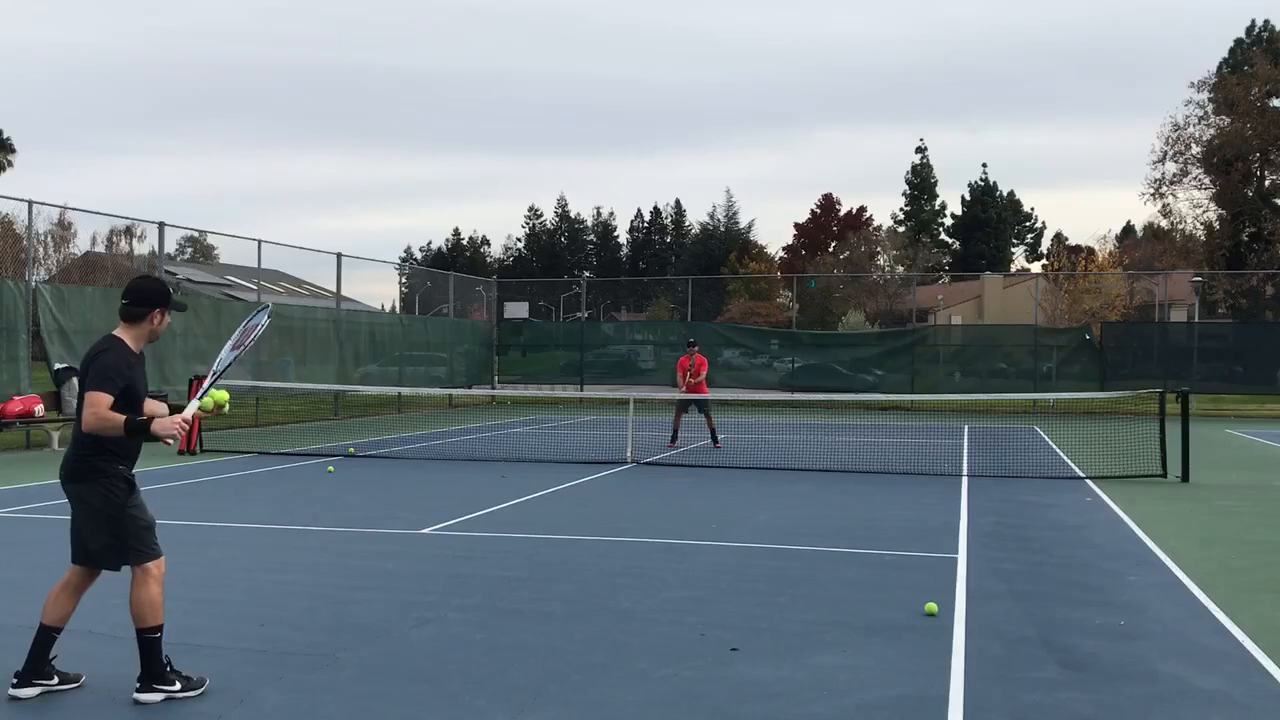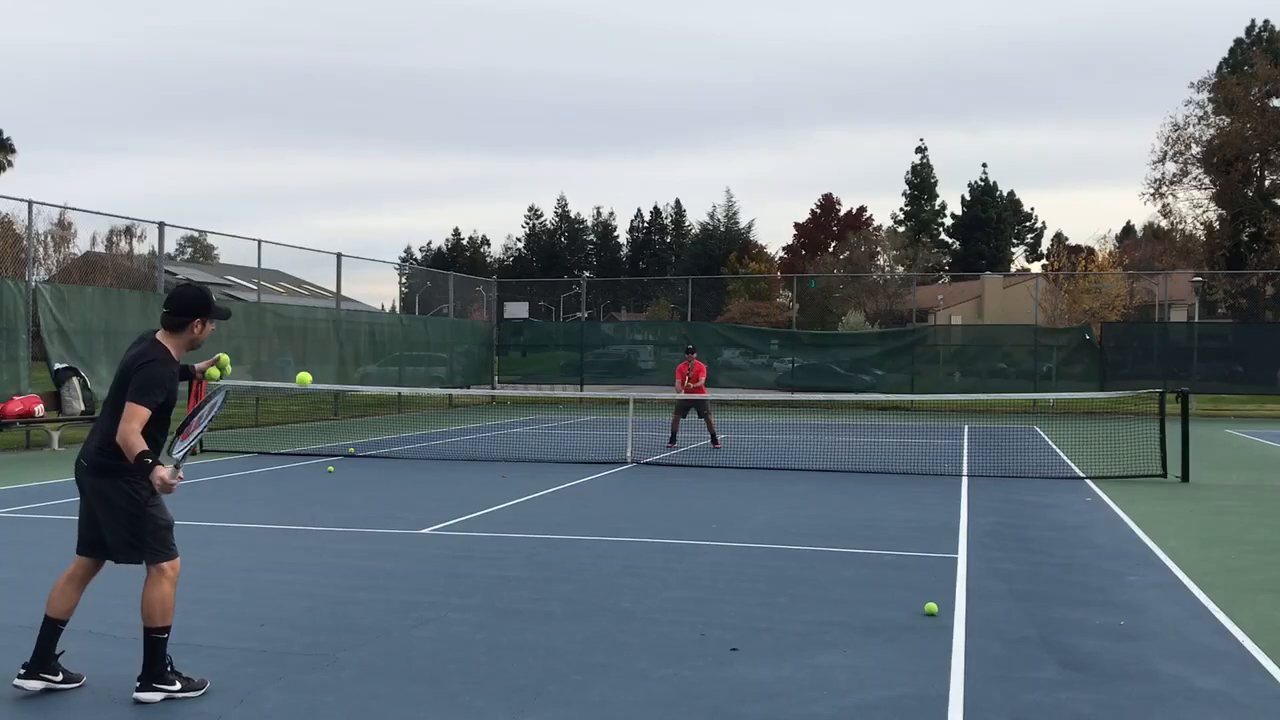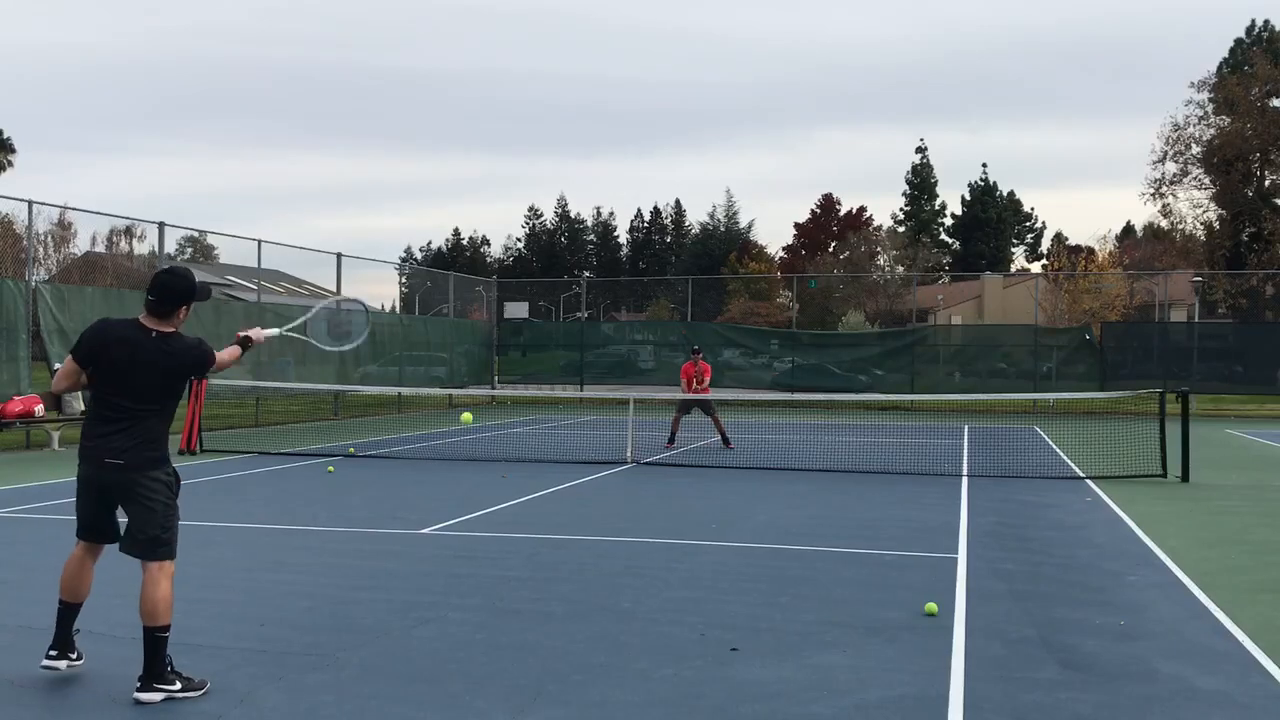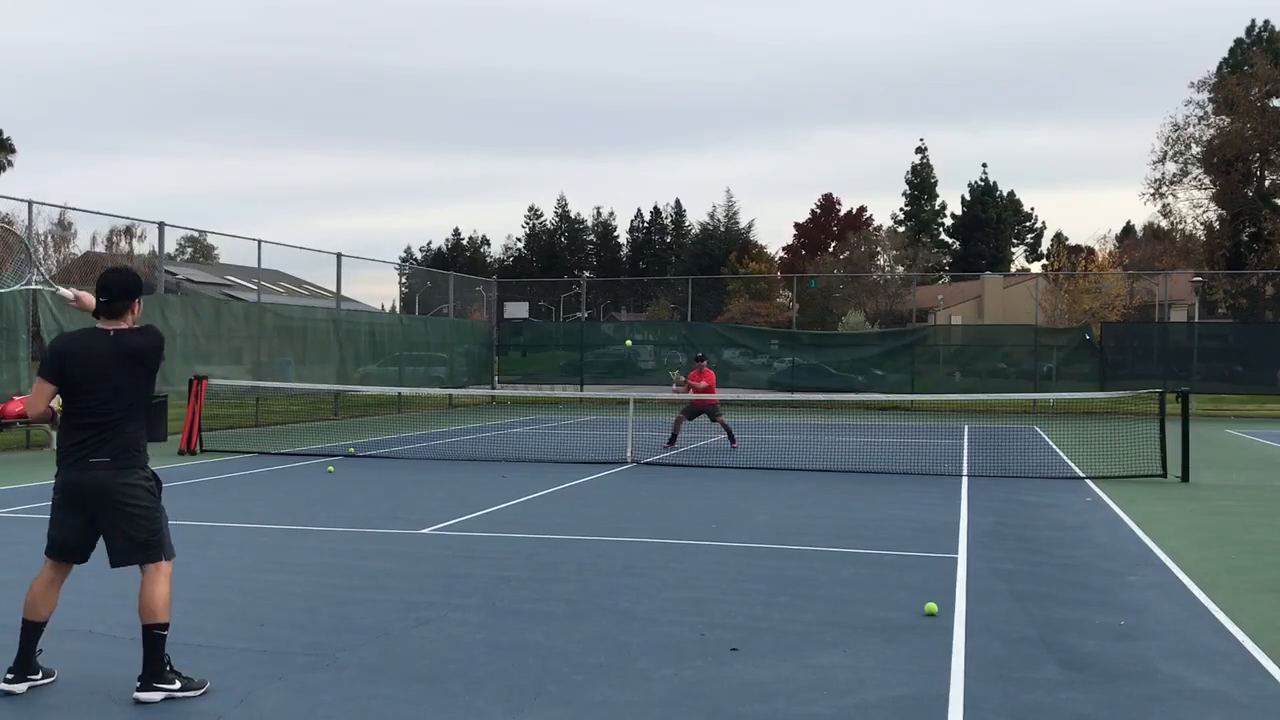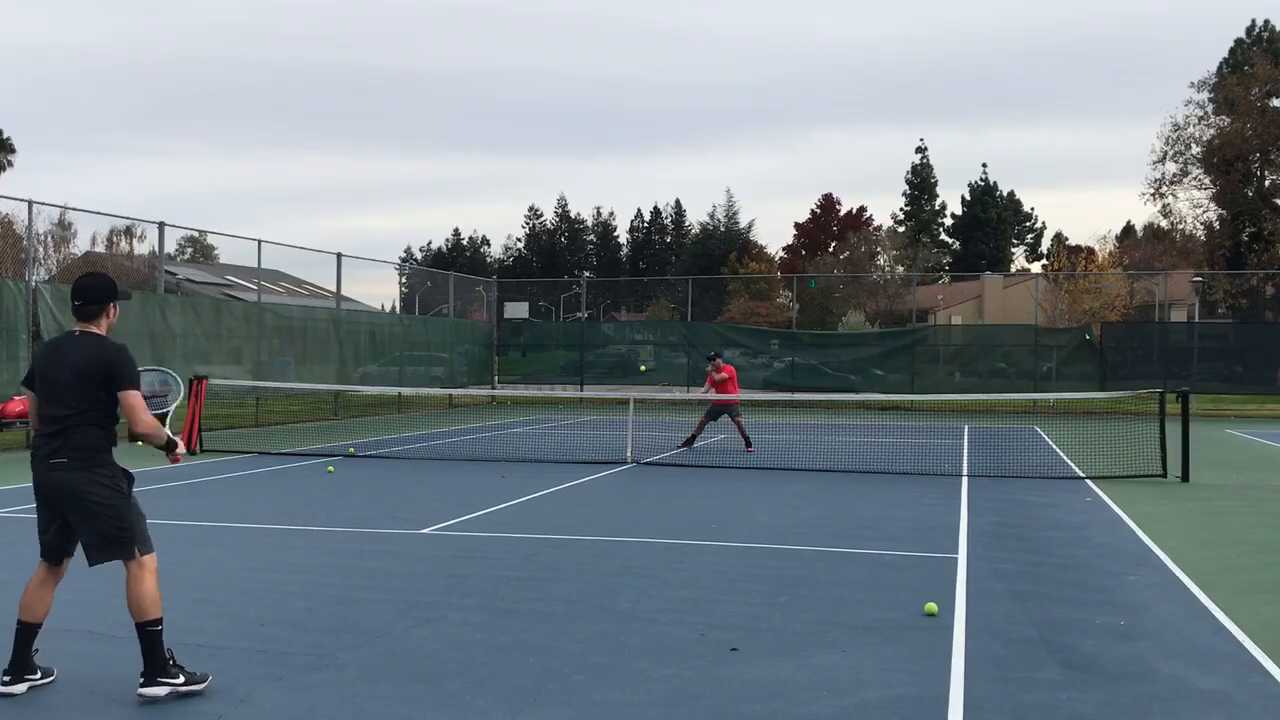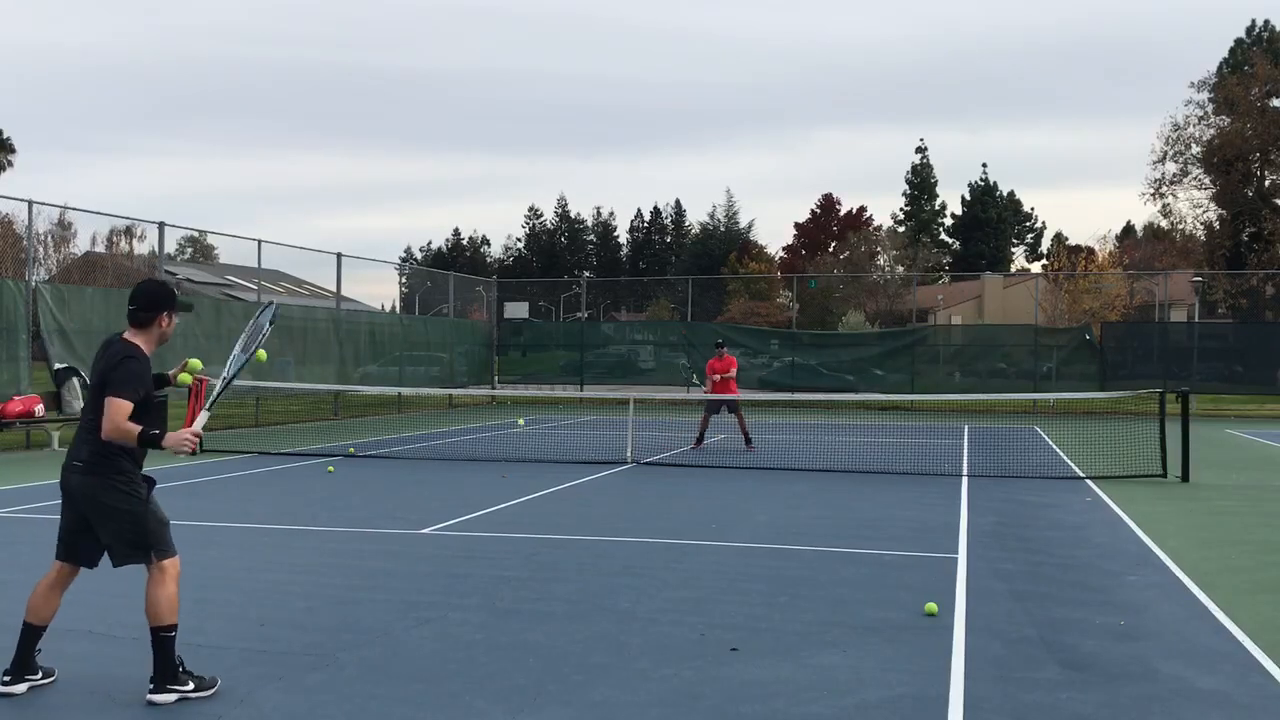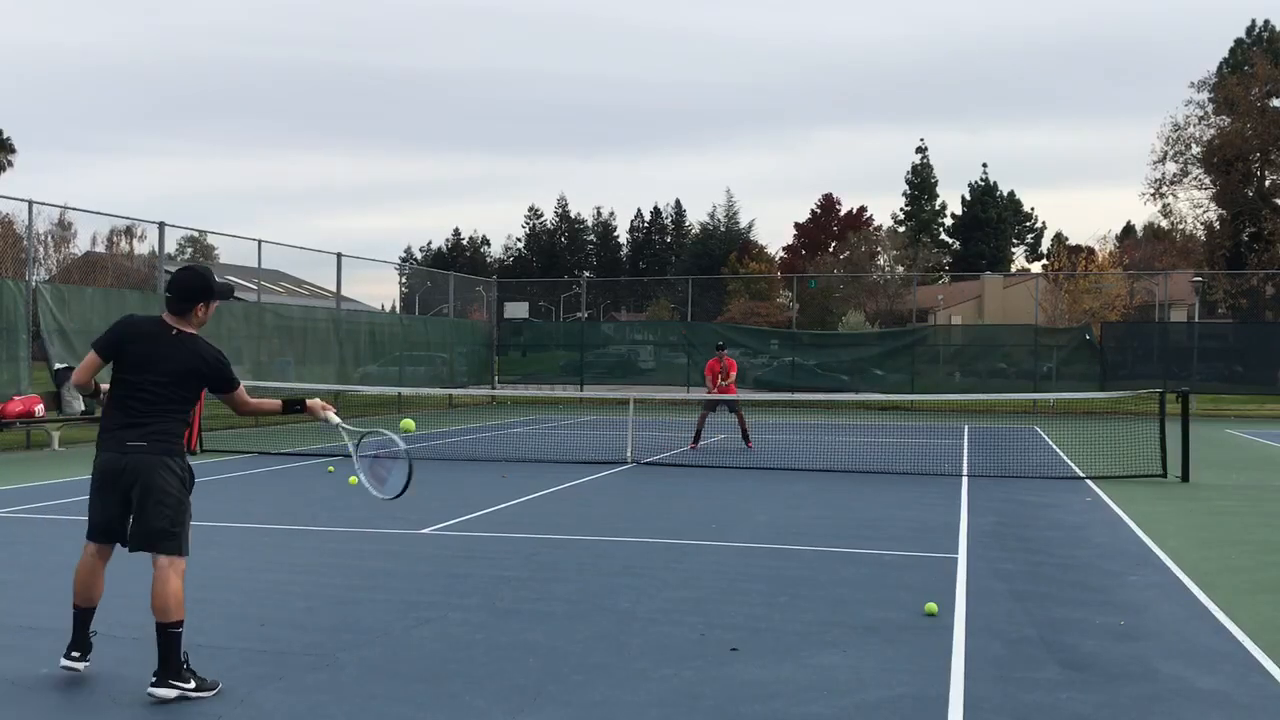
dt=0.3s
person 1, frame 1
left shoulder: (132, 353)
right shoulder: (111, 357)
left elbow: (140, 404)
right elbow: (93, 418)
right wrist: (150, 426)
left hip: (90, 476)
right hip: (101, 478)
left knee: (83, 571)
right knee: (149, 567)
left ankle: (34, 672)
right ankle: (155, 676)
person 1, frame 2
left shoulder: (153, 345)
right shoulder: (157, 367)
right elbow: (127, 432)
left wrist: (195, 372)
right wrist: (150, 467)
left hip: (98, 471)
right hip: (120, 476)
left knee: (85, 564)
right knee: (165, 566)
left ankle: (39, 665)
right ankle: (156, 676)
person 1, frame 3
left shoulder: (105, 331)
right shoulder: (186, 351)
left elbow: (60, 386)
right elbow: (219, 361)
right wrist: (246, 342)
left hip: (95, 460)
right hip: (144, 469)
left knee: (87, 546)
right knee: (159, 566)
left ankle: (61, 646)
right ankle: (155, 676)
person 1, frame 4
left shoulder: (65, 347)
right shoulder: (149, 343)
right wrist: (98, 303)
left hip: (73, 473)
right hip: (125, 474)
left knee: (55, 566)
right knee: (157, 568)
right ankle: (155, 675)
person 1, frame 5
left shoulder: (47, 352)
right shoulder: (113, 354)
left elbow: (38, 414)
right elbow: (140, 424)
right wrist: (170, 443)
left hip: (47, 470)
right hip: (90, 471)
left knee: (50, 567)
right knee: (142, 562)
right ankle: (159, 670)
person 1, frame 6
left shoulder: (118, 346)
right shoulder: (130, 362)
right elbow: (113, 429)
left wrist: (164, 379)
right wrist: (162, 439)
left hip: (78, 474)
right hip: (111, 478)
left knee: (63, 569)
right knee: (165, 566)
right ankle: (168, 677)
person 1, frame 7
left shoulder: (128, 327)
right shoulder: (205, 356)
left elbow: (79, 380)
right elbow: (245, 405)
left wrist: (100, 393)
right wrist: (300, 406)
left hip: (110, 455)
right hip: (160, 462)
left knee: (97, 548)
right knee: (169, 562)
left ankle: (77, 646)
right ankle: (169, 673)
